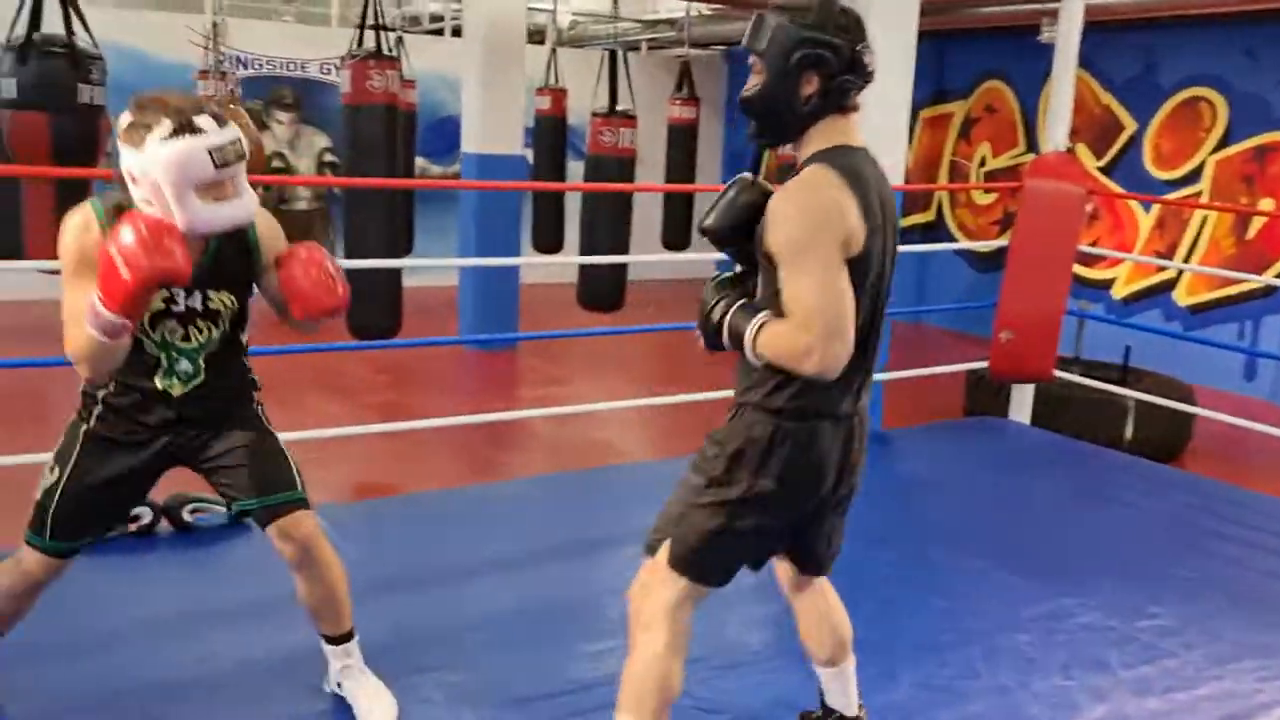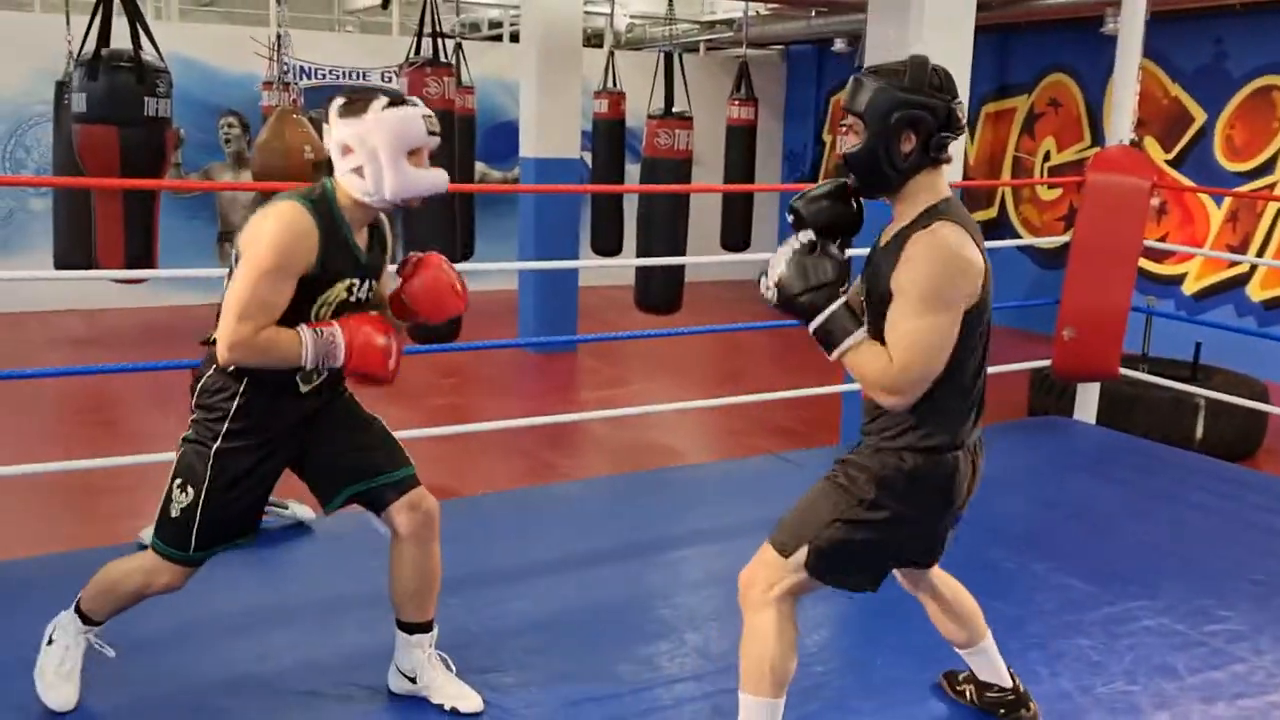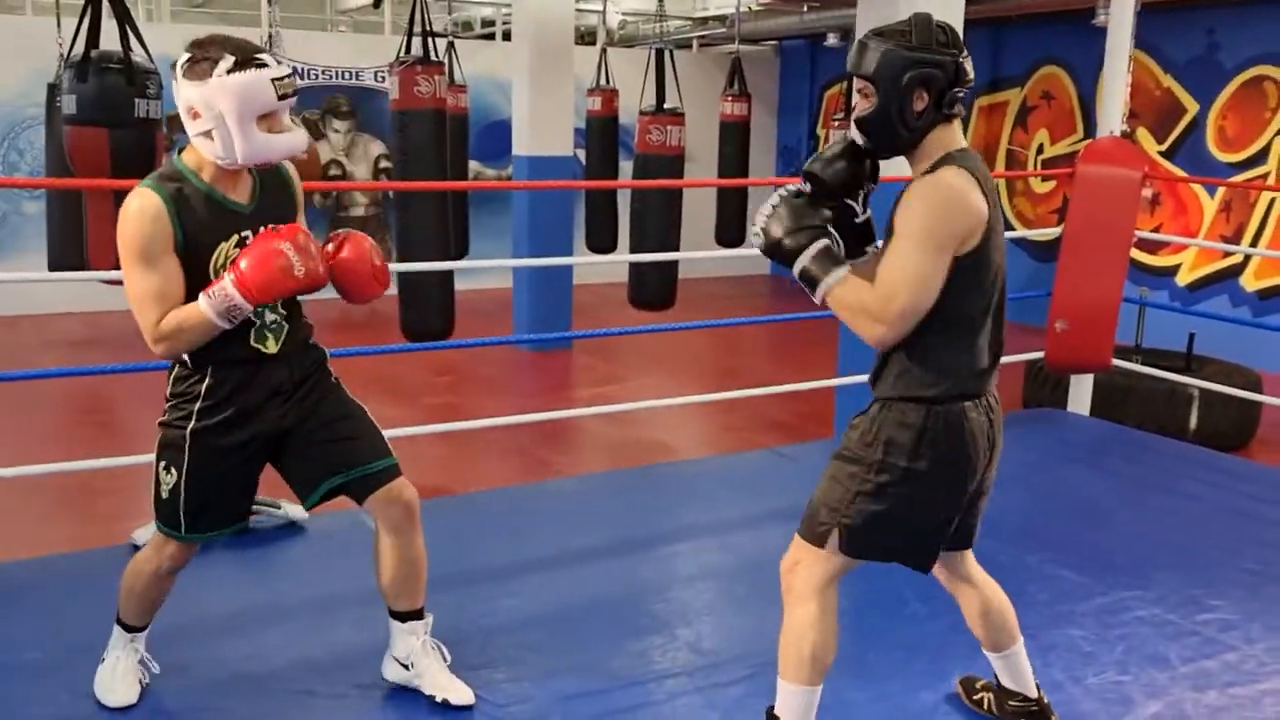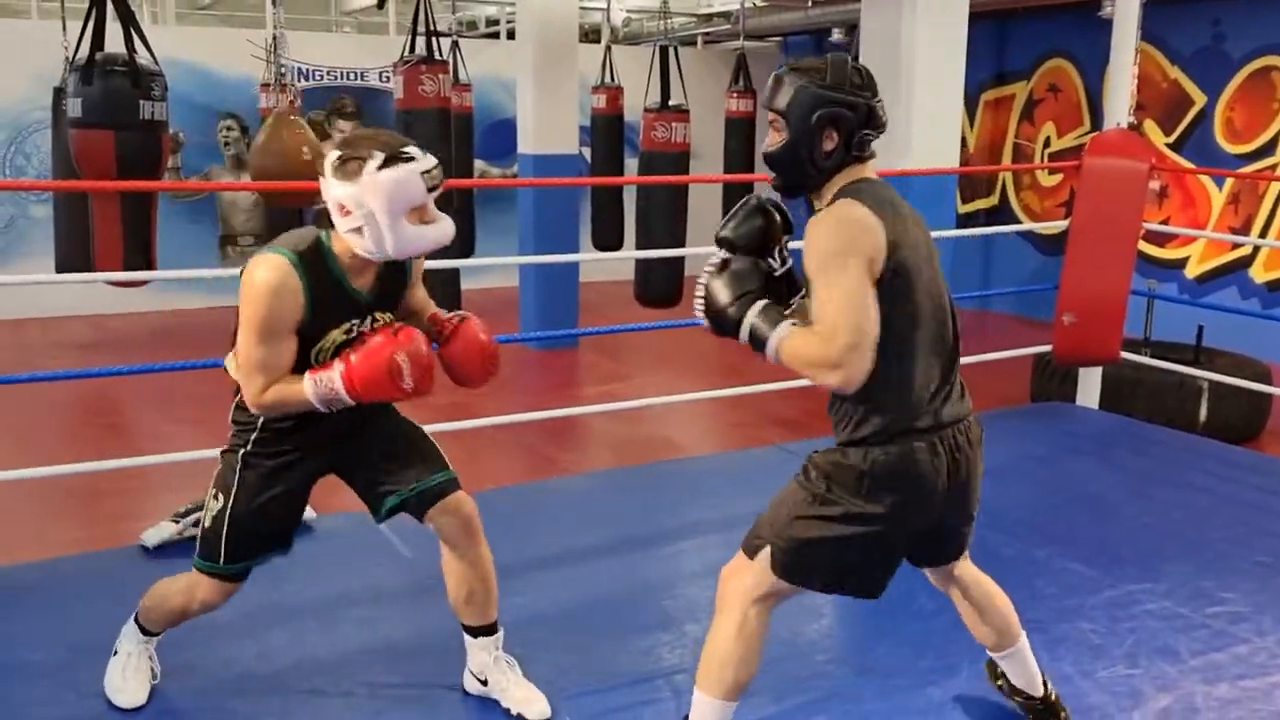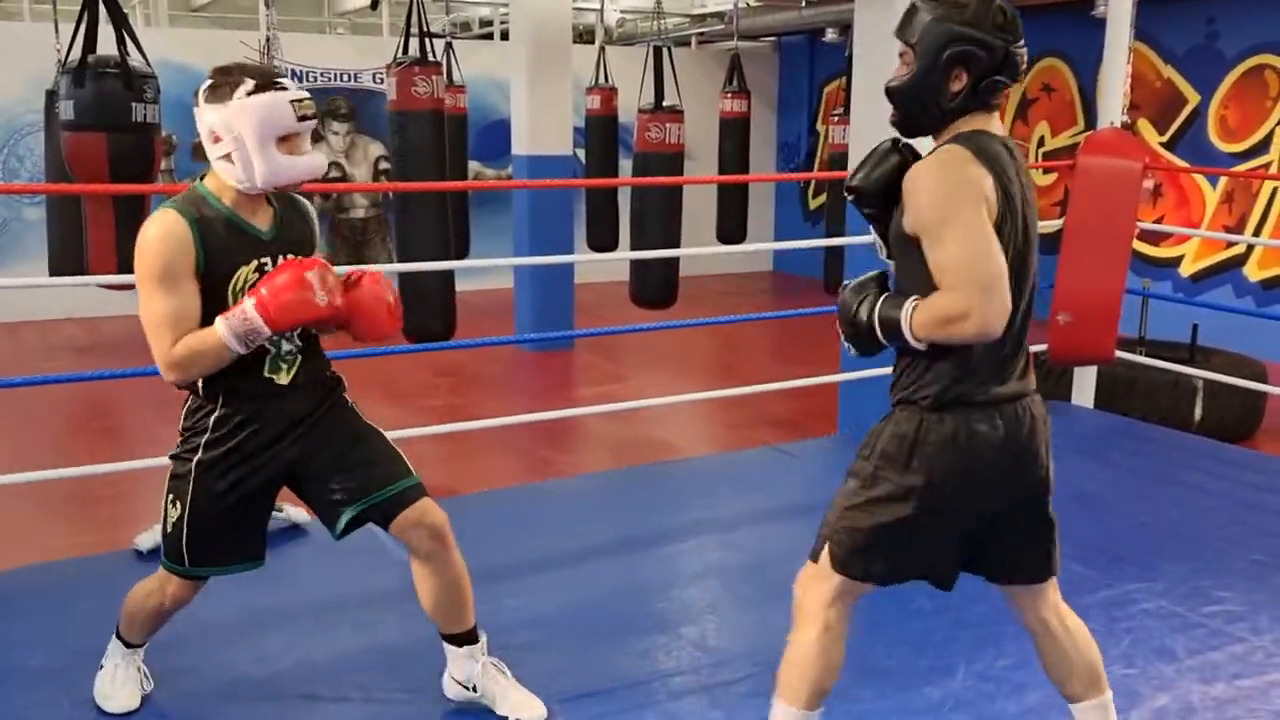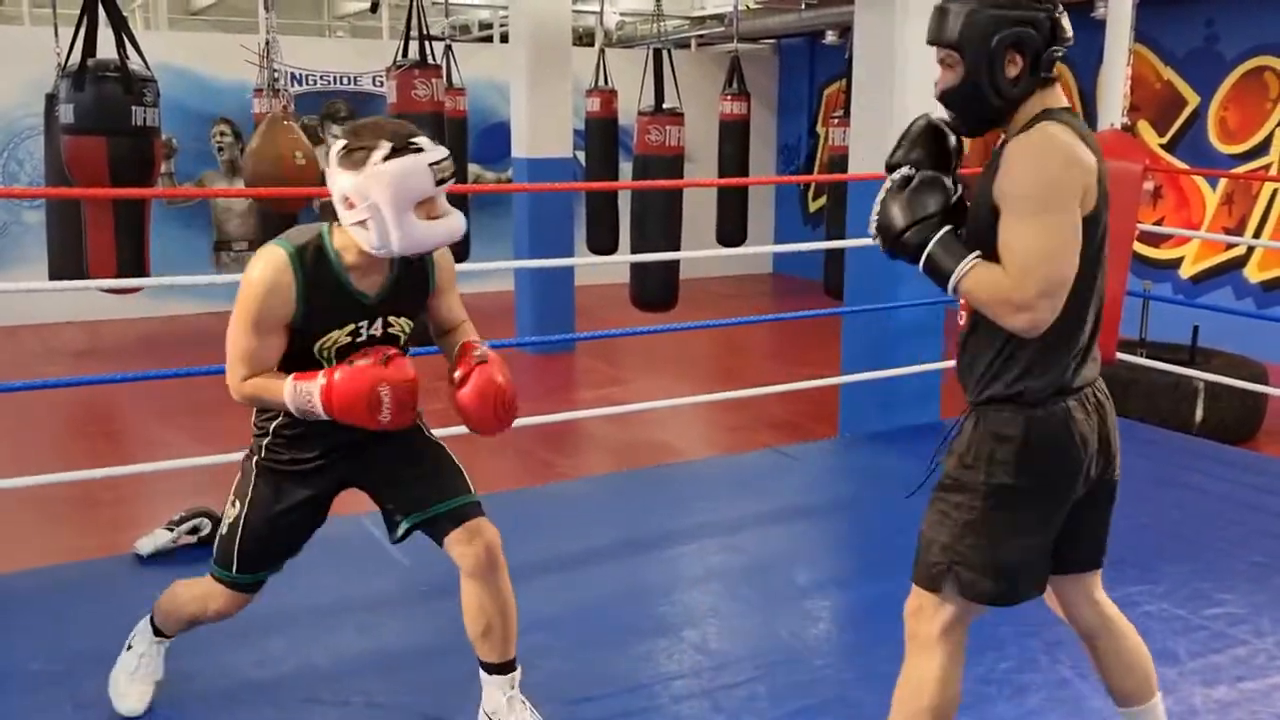
dt=0.4s
person 1, frame 1
left shoulder: (809, 195)
right shoulder: (864, 177)
left elbow: (819, 349)
left wrist: (731, 317)
right wrist: (752, 249)
left hip: (779, 438)
right hip: (835, 432)
left knee: (657, 603)
right knee: (805, 575)
person 1, frame 2
left shoulder: (940, 244)
right shoulder: (913, 225)
left elbow: (895, 384)
right elbow: (867, 319)
left wrist: (820, 304)
right wrist: (819, 246)
left hip: (910, 466)
right hip: (931, 456)
left knee: (763, 585)
right knee: (917, 571)
person 1, frame 3
left shoulder: (942, 190)
right shoulder: (959, 179)
left elbow: (880, 318)
right elbow: (890, 286)
left wrist: (806, 246)
right wrist: (841, 209)
left hip: (921, 422)
right hip: (965, 415)
left knee: (807, 573)
right knee: (954, 565)
person 1, frame 4
left shoulder: (839, 223)
right shoulder: (886, 210)
left elbow: (838, 364)
left wrist: (748, 312)
right wrist: (764, 270)
left hip: (882, 460)
right hip: (948, 443)
left knee: (743, 589)
right knee: (950, 568)
person 1, frame 5
left shoulder: (941, 173)
right shoulder: (1003, 164)
left elbow: (980, 310)
left wrist: (878, 313)
right wrist: (890, 218)
left hip: (939, 434)
right hip: (1013, 424)
left knee: (822, 593)
right knee: (1039, 602)
person 1, frame 6
left shoulder: (1043, 150)
right shoulder: (1042, 144)
left elbow: (1029, 305)
right elbow: (1005, 276)
left wrist: (931, 236)
right wrist: (936, 205)
left hip: (1023, 429)
right hip: (1071, 419)
left knee: (932, 619)
right knee: (1083, 603)
person 2, frame 1
left shoulder: (252, 228)
right shoulder: (93, 229)
left elbow: (294, 310)
right elbow: (87, 361)
left wrist: (315, 291)
right wrist: (117, 296)
left hip: (217, 405)
right hip: (123, 410)
left knee: (301, 536)
left ankle: (347, 666)
person 2, frame 2
left shoulder: (376, 227)
right shoulder: (292, 226)
right elbow: (234, 344)
left wrist: (408, 305)
right wrist: (339, 346)
left hip: (321, 398)
right hip: (242, 409)
left knee: (417, 512)
right knee: (170, 568)
left ankle: (416, 663)
right ankle: (72, 629)
person 2, frame 3
left shoulder: (279, 178)
right shoulder: (152, 207)
right elbow: (161, 336)
left wrist: (343, 259)
right wrist: (243, 289)
left hip: (302, 376)
right hip: (215, 398)
left knee: (398, 503)
right knee: (174, 548)
left ankle: (410, 652)
right ankle: (126, 647)
person 2, frame 4
left shoulder: (399, 250)
right shoulder: (281, 275)
left elbow: (413, 311)
right elbow: (262, 396)
left wrist: (452, 332)
right wrist: (346, 381)
left hip: (362, 413)
right hip: (279, 430)
left knee: (458, 515)
right knee: (212, 587)
left ankle: (486, 664)
right ankle: (137, 639)
person 2, frame 5
left shoulder: (298, 211)
right shoulder: (172, 231)
right elbow: (176, 364)
left wrist: (351, 302)
right wrist: (260, 314)
left hip: (317, 405)
right hip: (229, 426)
left knee: (429, 527)
right knee: (178, 584)
left ankle: (470, 667)
right ankle: (124, 652)
person 2, frame 6
left shoulder: (429, 257)
right shoulder: (280, 271)
left elbow: (456, 328)
right elbow: (246, 383)
left wrist: (478, 367)
right wrist: (324, 394)
left hip: (390, 427)
right hip: (298, 437)
left knee: (480, 546)
right knee: (226, 595)
right ankle: (149, 639)
